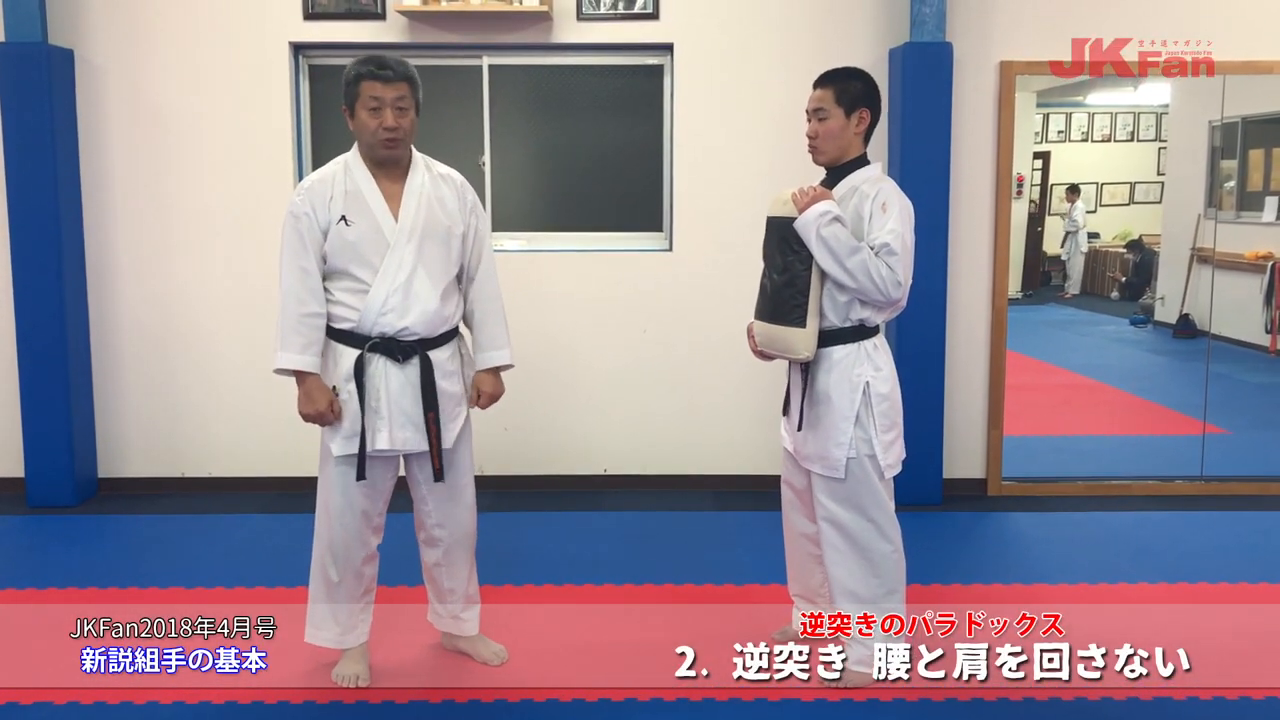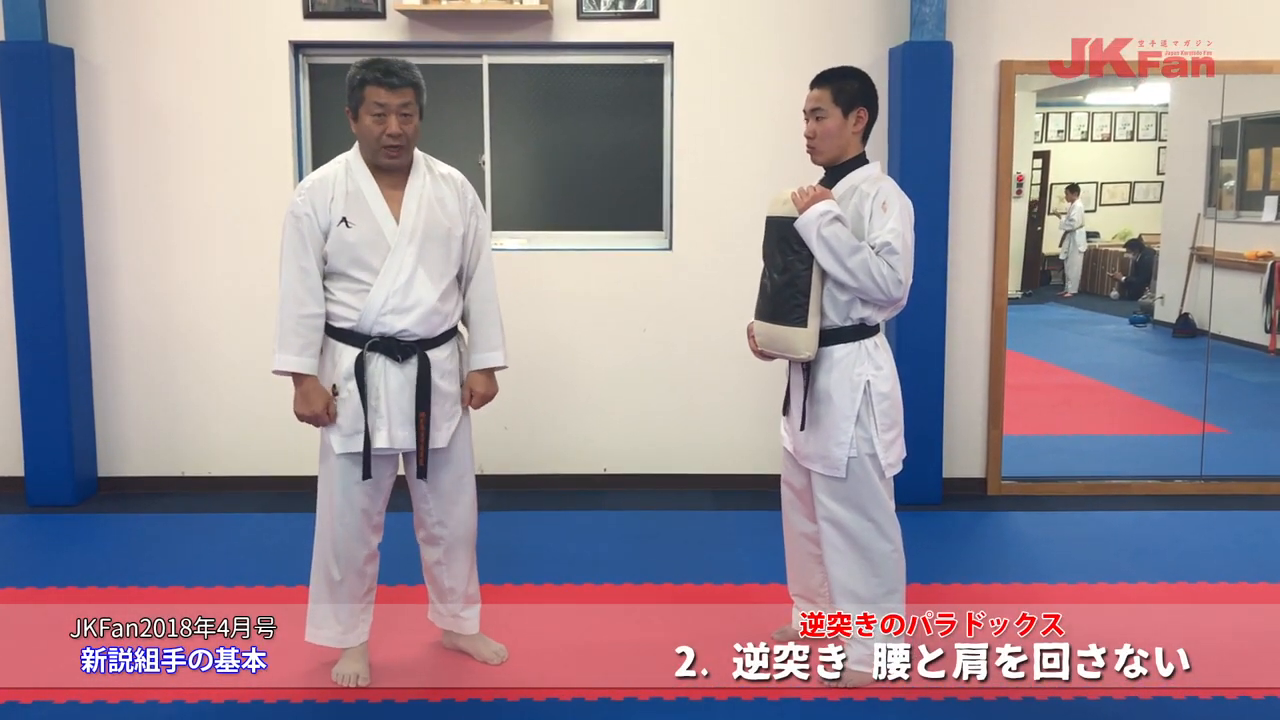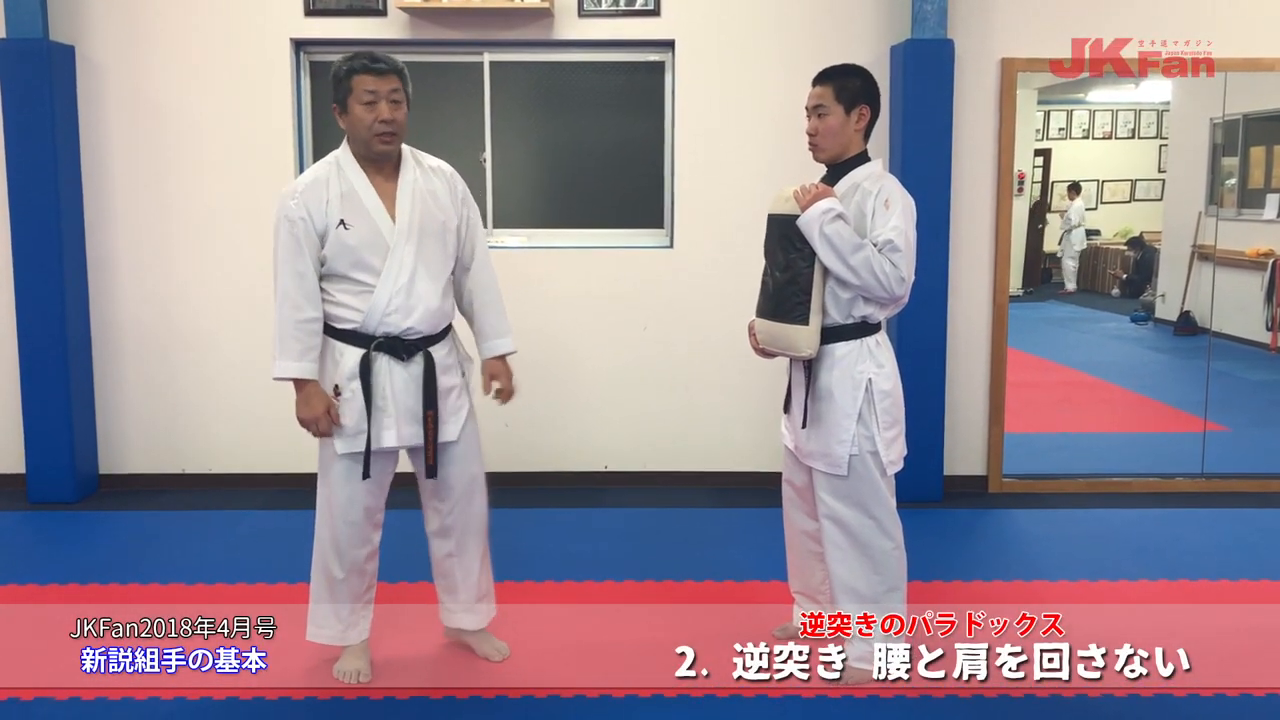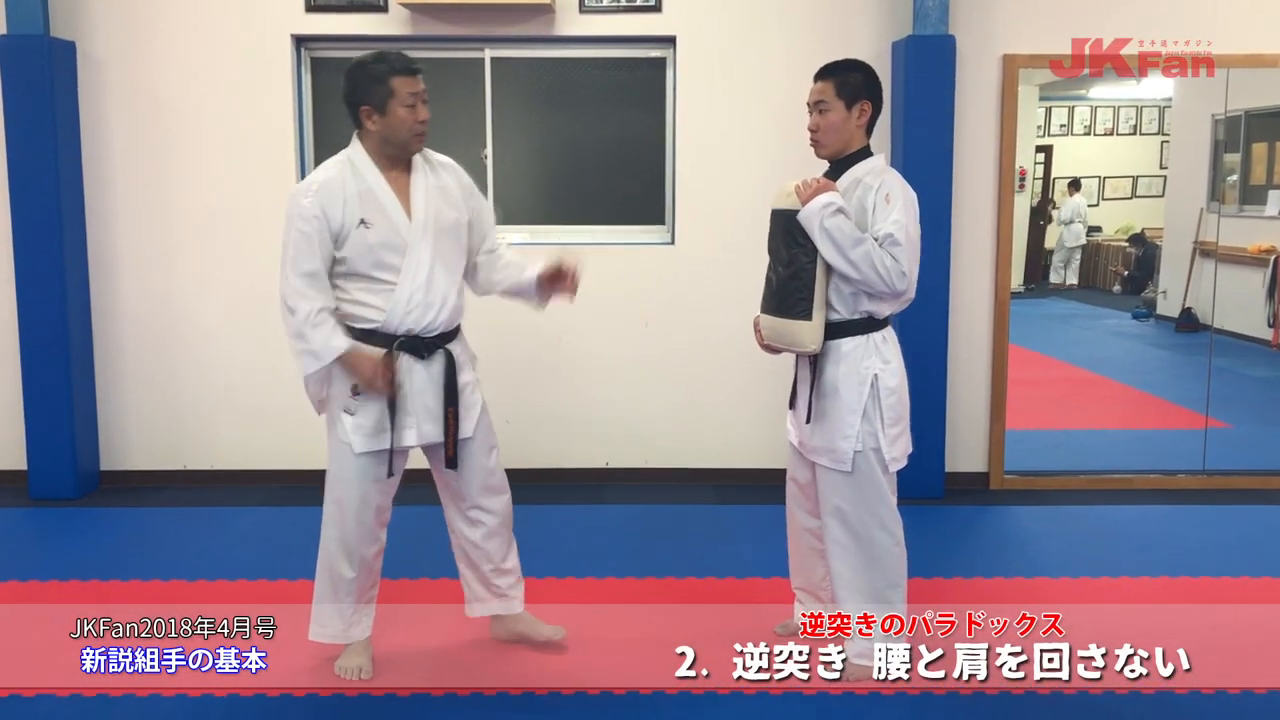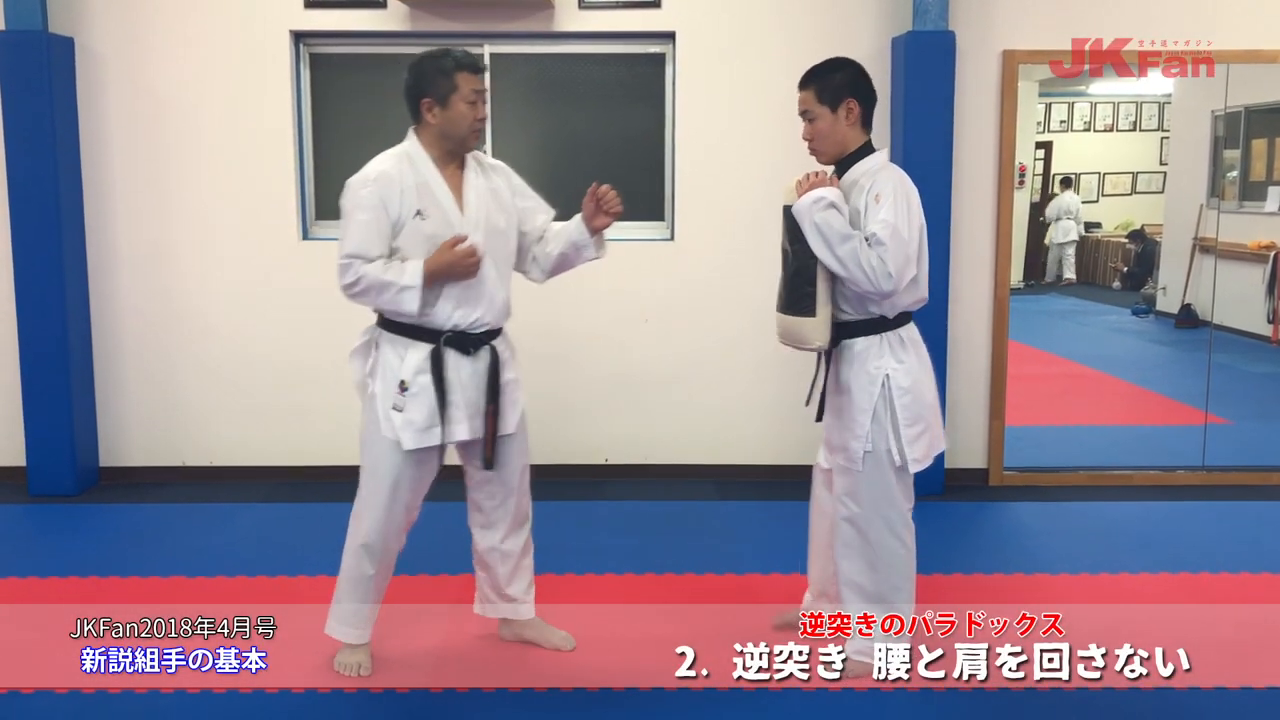
dt=0.3s
person 1, frame 1
left shoulder: (452, 188)
right shoulder: (319, 194)
left elbow: (480, 282)
right elbow: (301, 292)
left wrist: (489, 362)
right wrist: (307, 377)
left hip: (437, 374)
right hip: (358, 376)
left knee: (449, 511)
right knee: (349, 517)
left ankle: (457, 623)
right ankle: (349, 637)
person 1, frame 2
left shoulder: (453, 188)
right shoulder: (319, 194)
left elbow: (479, 282)
right elbow: (301, 294)
left wrist: (484, 363)
right wrist: (305, 378)
left hip: (436, 372)
right hip: (357, 375)
left knee: (450, 509)
right knee: (350, 516)
left ankle: (458, 622)
right ankle: (349, 636)
person 1, frame 3
left shoulder: (442, 181)
right shoulder: (310, 195)
left elbow: (474, 272)
right elbow: (297, 297)
left wrist: (495, 351)
right wrist: (306, 384)
left hip: (435, 368)
right hip: (356, 374)
left knee: (461, 500)
right knee: (350, 515)
left ankle: (466, 619)
right ankle: (349, 636)
person 1, frame 4
left shoulder: (447, 176)
right shoulder: (323, 191)
left elbow: (480, 261)
right elbow: (298, 292)
left wrist: (535, 279)
right wrist: (347, 354)
left hip: (445, 364)
right hip: (370, 373)
left knee: (481, 495)
right knee: (357, 513)
left ankle: (505, 610)
right ankle: (348, 632)
person 1, frame 5
left shoulder: (497, 179)
right shoulder: (380, 181)
left elbow: (537, 255)
right elbow: (355, 276)
left wrist: (586, 229)
right wrist: (427, 272)
left hip: (486, 364)
right hip: (412, 368)
left knee: (505, 496)
right knee: (385, 507)
left ankle: (512, 612)
right ankle: (352, 630)
person 2, frame 1
left shoulder: (881, 195)
right shoulder: (820, 195)
left elbow: (889, 282)
left wrist: (821, 220)
left hip: (853, 373)
right hip: (809, 369)
left knee: (859, 515)
right knee: (805, 504)
left ankle: (873, 646)
right ankle: (816, 614)
person 2, frame 2
left shoulder: (880, 195)
right shoulder: (818, 195)
left elbow: (889, 281)
left wrist: (822, 221)
left hip: (853, 372)
right hip: (809, 369)
left knee: (859, 514)
right knee: (805, 503)
left ankle: (872, 645)
right ankle: (816, 614)
person 2, frame 3
left shoulder: (883, 192)
right shoulder: (820, 193)
left elbow: (891, 279)
left wrist: (824, 219)
left hip: (854, 370)
right hip: (810, 366)
left knee: (860, 513)
right knee: (806, 503)
left ankle: (873, 644)
right ankle: (817, 612)
person 2, frame 4
left shoulder: (884, 187)
right shoulder: (826, 188)
left elbow: (892, 274)
left wrist: (824, 212)
left hip: (860, 365)
right hip: (819, 361)
left knee: (861, 510)
right knee: (810, 499)
left ankle: (873, 642)
right ankle: (820, 609)
person 2, frame 5
left shoulder: (885, 185)
right shoulder: (841, 184)
left elbow: (879, 274)
left wrist: (817, 207)
left hip: (881, 364)
right hip: (852, 359)
left knee: (873, 508)
right knee: (835, 492)
left ankle: (876, 637)
right ankle: (829, 604)
